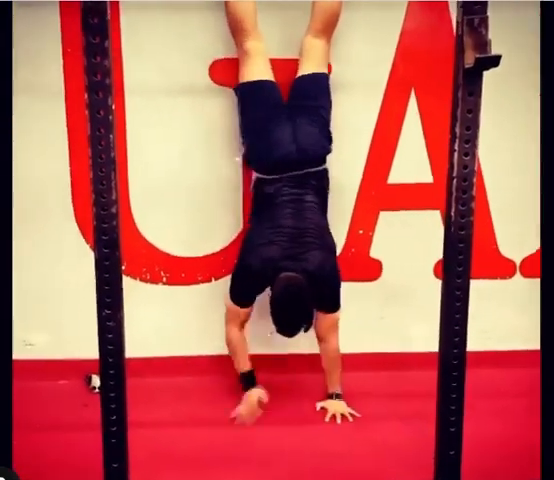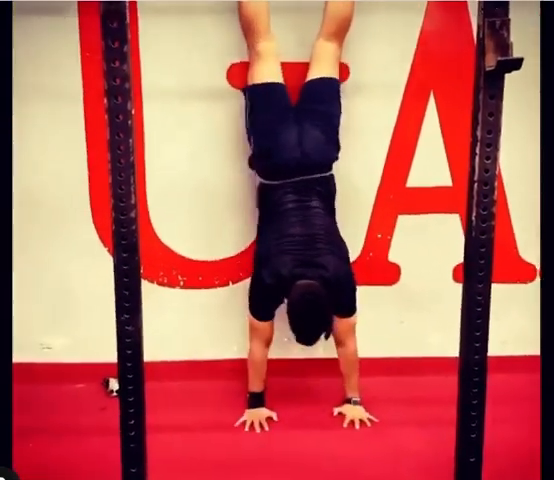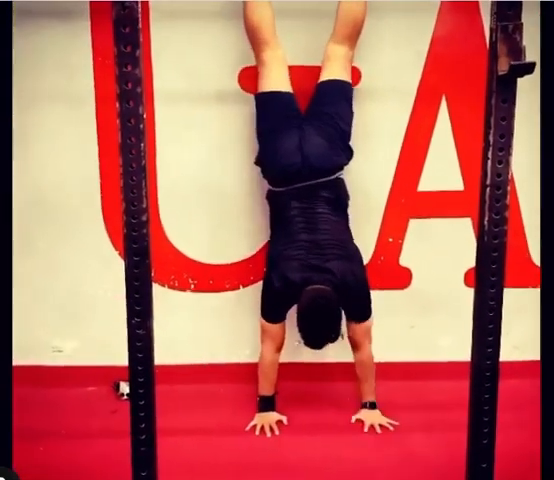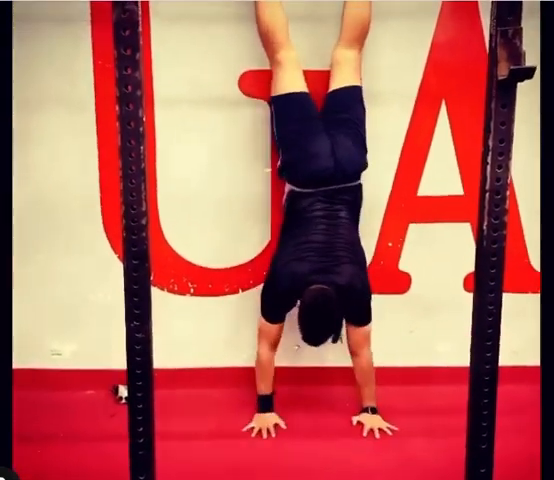
dt=0.4s
person 1, frame 1
left shoulder: (324, 269)
right shoulder: (254, 264)
left elbow: (328, 339)
right elbow: (233, 327)
left wrist: (336, 394)
right wrist: (248, 386)
left hip: (306, 150)
right hip: (274, 154)
left knee: (316, 39)
right knee: (250, 43)
person 1, frame 2
left shoulder: (339, 275)
right shoulder: (268, 275)
left elbow: (346, 342)
right elbow: (258, 344)
left wrist: (354, 399)
right wrist: (254, 403)
left hip: (313, 151)
right hip: (278, 158)
left knee: (327, 44)
right knee: (262, 46)
person 1, frame 3
left shoulder: (351, 275)
right shoulder: (280, 279)
left elbow: (363, 346)
right elbow: (270, 348)
left wrist: (369, 404)
right wrist: (265, 406)
left hip: (320, 159)
right hip: (286, 162)
left knee: (338, 49)
right knee: (269, 53)
person 1, frame 4
left shoulder: (354, 284)
right shoulder: (283, 277)
left elbow: (360, 351)
right elbow: (266, 346)
left wrist: (371, 408)
right wrist: (264, 406)
left hip: (342, 165)
right hip: (308, 165)
left knee: (346, 55)
right knee: (284, 56)
